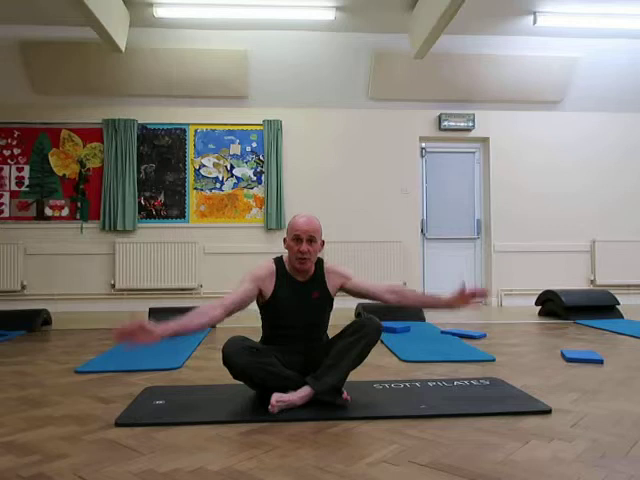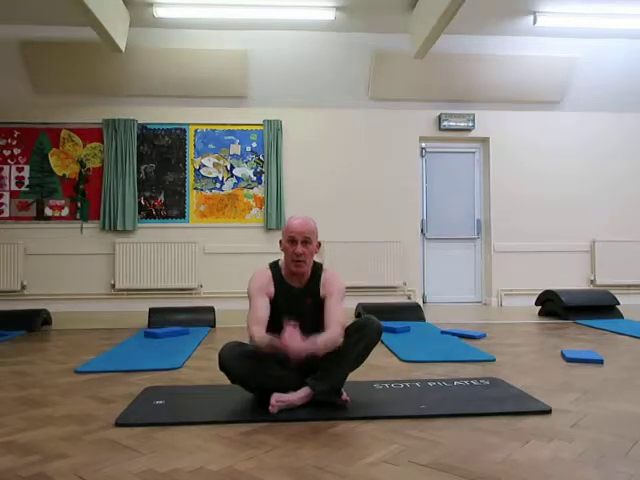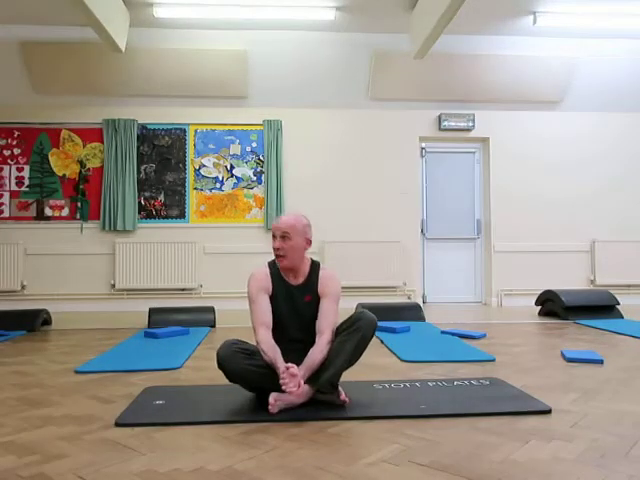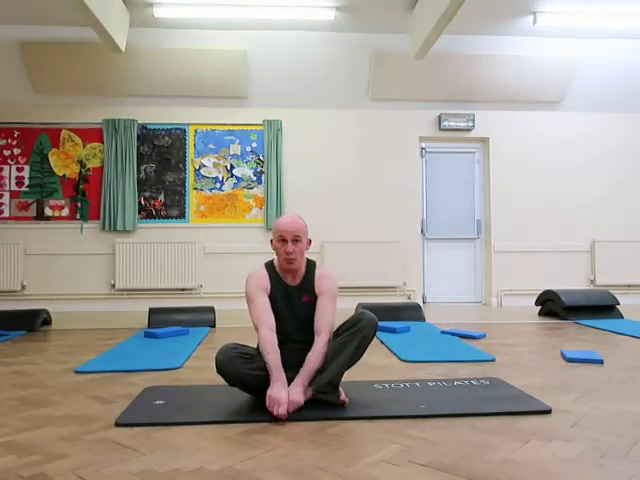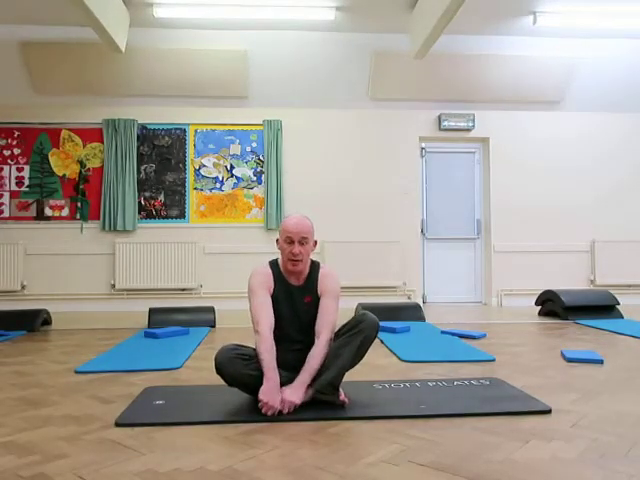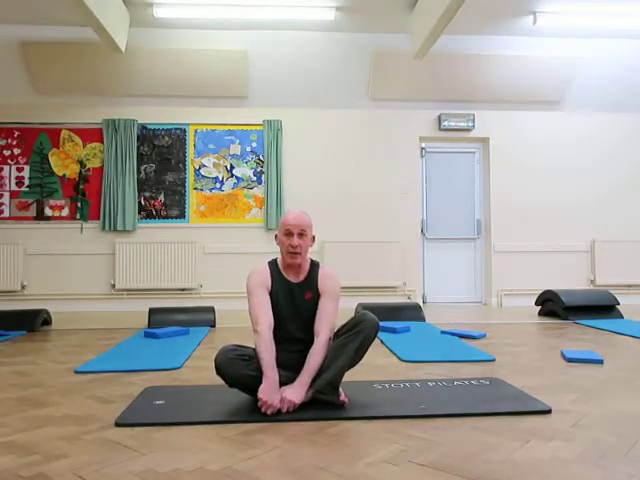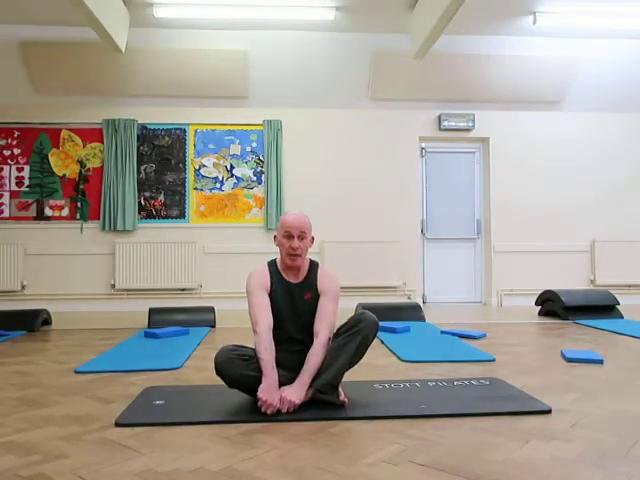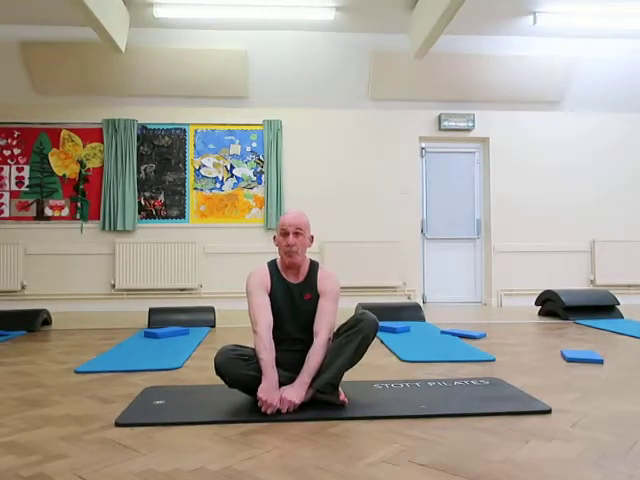
dt=0.7s
person 1, frame 1
left shoulder: (332, 275)
right shoulder: (265, 274)
left elbow: (386, 293)
right elbow: (220, 309)
left wrist: (443, 301)
right wrist: (163, 330)
left hip: (318, 358)
right hip: (275, 359)
left knee: (370, 326)
right knee: (233, 349)
left ankle: (303, 393)
right ankle: (322, 389)
person 1, frame 2
left shoulder: (330, 279)
right shoulder: (263, 278)
left elbow: (336, 335)
right elbow: (255, 333)
left wrist: (305, 346)
right wrist: (281, 344)
left hip: (317, 360)
right hip: (276, 361)
left knee: (370, 326)
right knee: (230, 355)
left ankle: (304, 394)
right ankle: (320, 389)
person 1, frame 3
left shoulder: (327, 279)
right shoulder: (260, 278)
left elbow: (324, 336)
right elbow: (263, 333)
left wrist: (301, 373)
right wrist: (282, 370)
left hip: (314, 361)
right hip: (277, 361)
left knee: (366, 320)
right knee: (227, 353)
left ankle: (306, 391)
right ankle: (321, 389)
person 1, frame 4
left shoulder: (324, 278)
right shoulder: (258, 279)
left elbow: (322, 336)
right elbow: (266, 332)
left wrist: (299, 384)
right wrist: (278, 382)
left hip: (313, 359)
right hip: (276, 360)
left knee: (366, 321)
right knee: (226, 357)
left ankle: (308, 390)
right ankle: (320, 389)
person 1, frame 5
left shoulder: (327, 279)
right shoulder: (262, 277)
left elbow: (323, 337)
right elbow: (263, 331)
left wrist: (299, 385)
right wrist: (271, 381)
left hip: (314, 359)
right hip: (277, 360)
left knee: (368, 322)
right knee: (225, 358)
left ankle: (308, 391)
right ankle: (320, 390)
person 1, frame 6
left shoulder: (326, 278)
right shoulder: (260, 276)
left elbow: (323, 336)
right elbow: (262, 330)
left wrist: (300, 385)
right wrist: (270, 380)
left hip: (314, 359)
right hip: (277, 361)
left knee: (368, 322)
right knee: (225, 359)
left ankle: (308, 390)
right ankle: (320, 388)
person 1, frame 7
left shoulder: (326, 279)
right shoulder: (259, 278)
left elbow: (322, 336)
right elbow: (262, 330)
left wrist: (300, 385)
right wrist: (269, 380)
left hip: (314, 360)
right hip: (276, 361)
left knee: (367, 321)
right knee: (225, 358)
left ankle: (309, 390)
right ankle: (320, 389)
person 1, frame 8
left shoulder: (326, 280)
right shoulder: (259, 278)
left elbow: (322, 336)
right elbow: (262, 331)
left wrist: (300, 385)
right wrist: (269, 380)
left hip: (314, 360)
right hip: (276, 361)
left knee: (367, 322)
right knee: (225, 359)
left ankle: (309, 390)
right ankle: (319, 389)
